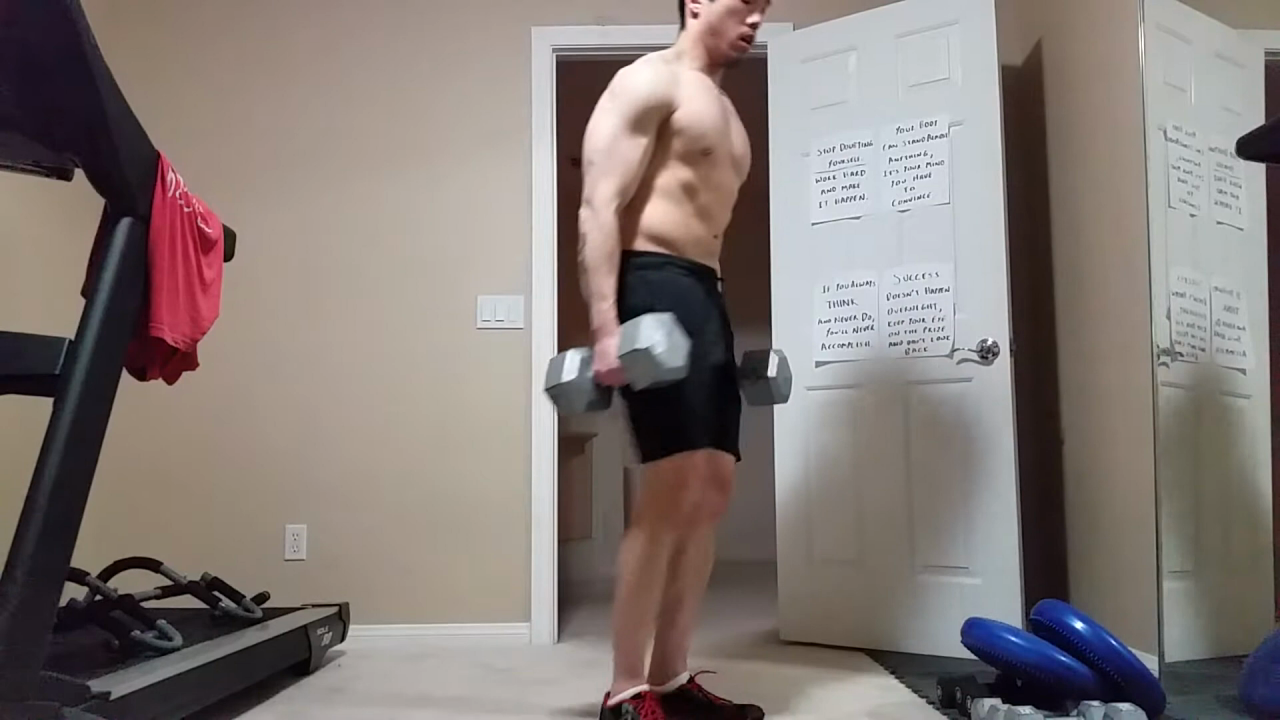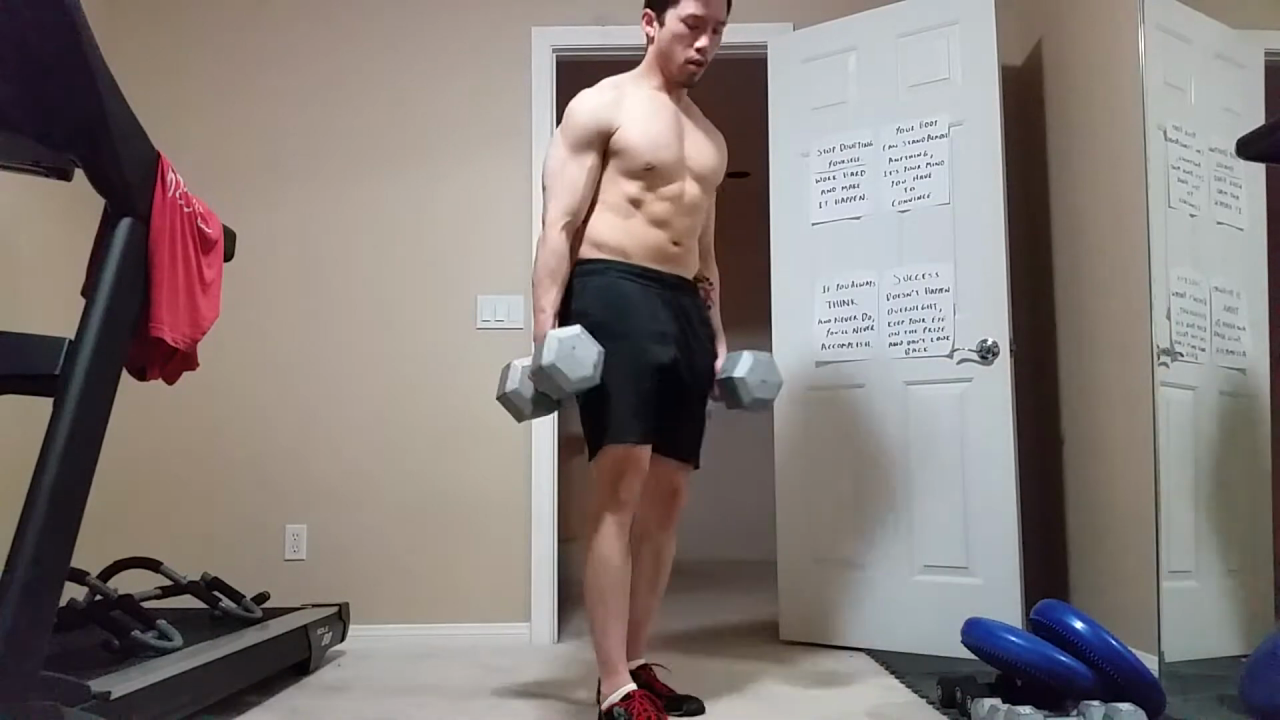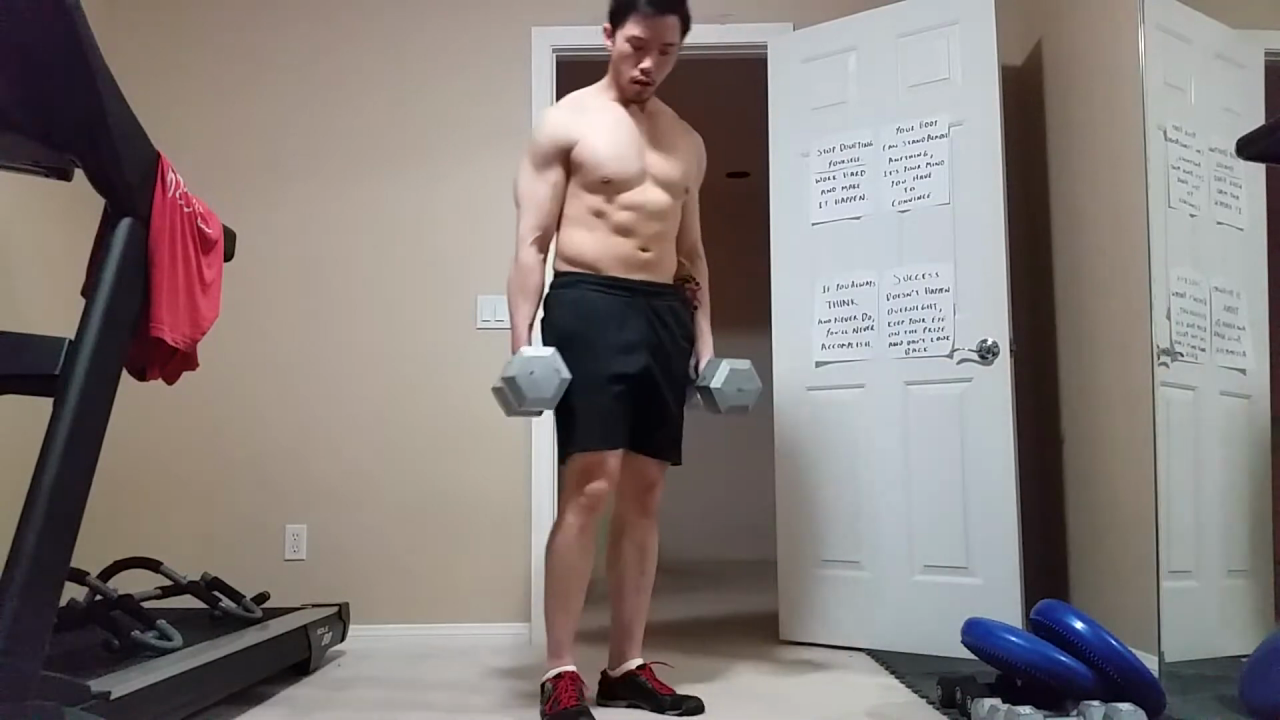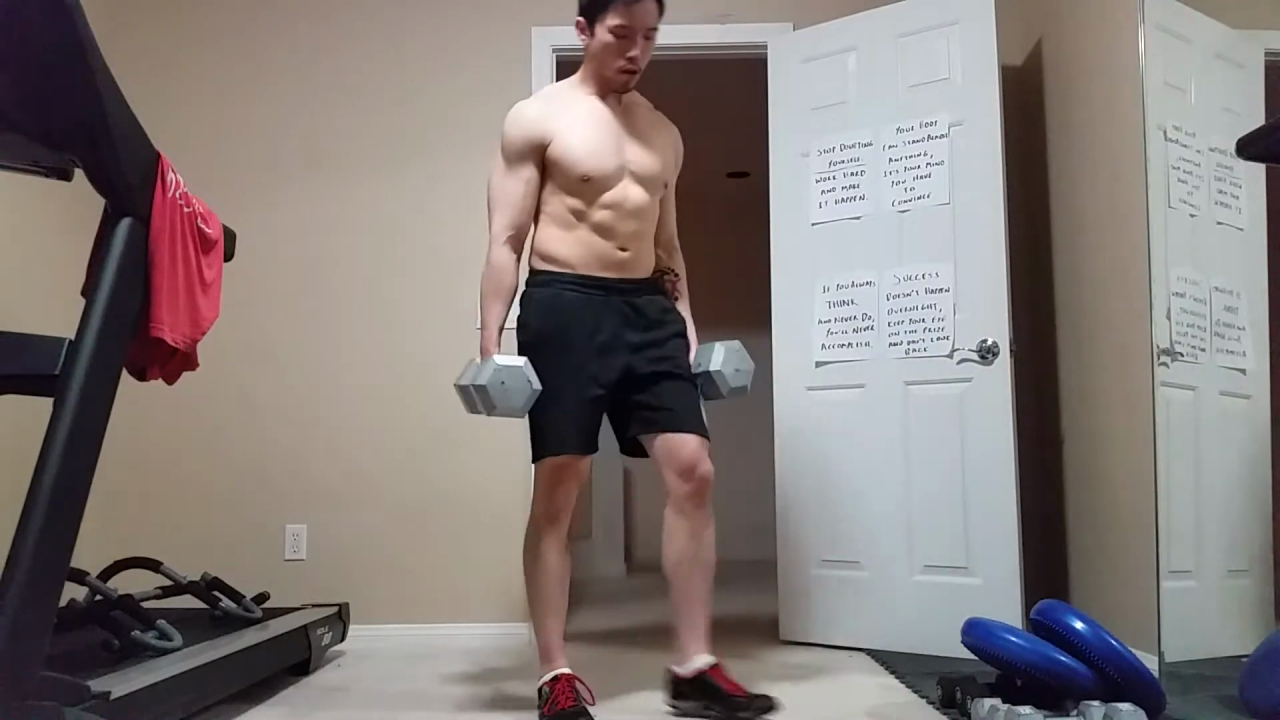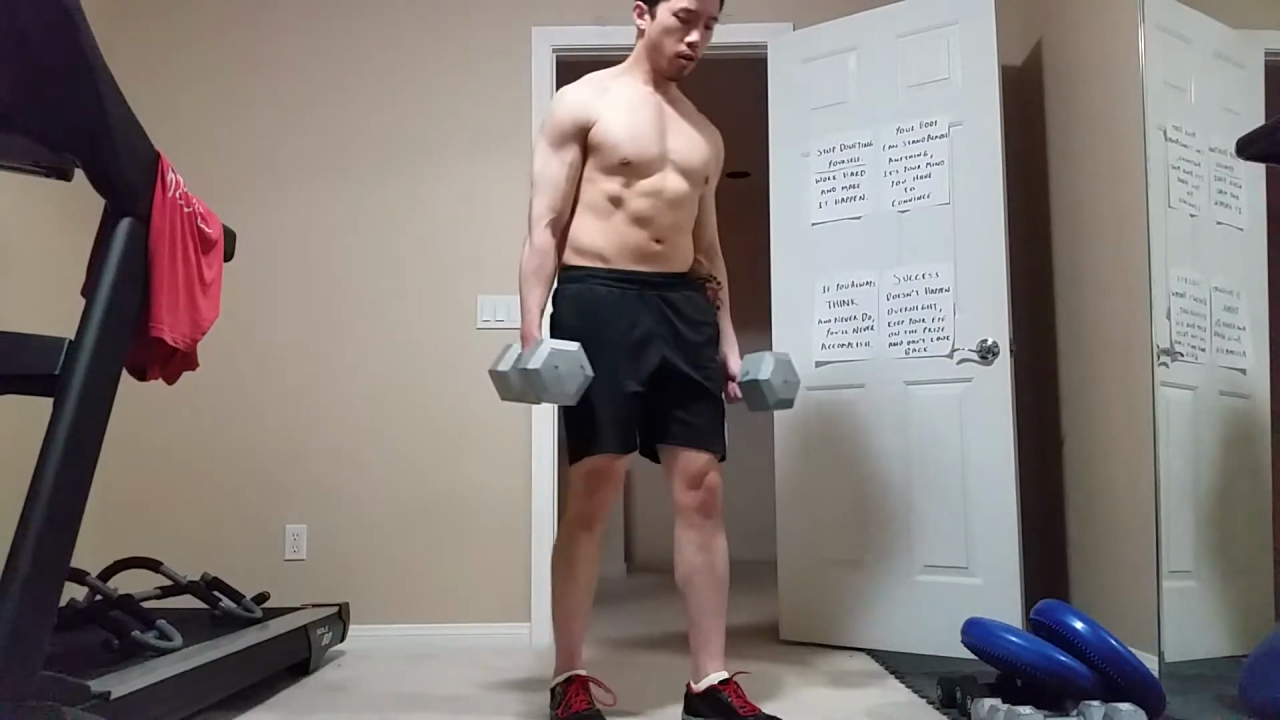
dt=0.5s
person 1, frame 1
left shoulder: (723, 108)
right shoulder: (649, 83)
right elbow: (599, 210)
left wrist: (725, 327)
right wrist: (606, 326)
left hip: (703, 297)
right hip: (655, 289)
left knee: (711, 490)
right knee: (668, 492)
person 1, frame 2
left shoulder: (710, 137)
right shoulder: (600, 107)
right elbow: (558, 228)
left wrist: (716, 334)
right wrist: (545, 330)
left hip: (683, 307)
right hip: (614, 296)
left knee: (666, 496)
right knee: (619, 488)
left ankle: (633, 662)
person 1, frame 3
left shoulder: (687, 142)
right shoulder: (565, 123)
right elbow: (532, 244)
left wrist: (703, 335)
right wrist: (522, 341)
left hip: (664, 314)
right hip: (589, 307)
left knee: (643, 495)
right knee: (588, 490)
person 1, frame 4
left shoulder: (664, 134)
right shoulder: (536, 118)
right elbow: (505, 241)
left wrist: (686, 326)
right wrist: (492, 342)
left hip: (645, 310)
right hip: (566, 307)
left knee: (692, 473)
right knee: (558, 494)
person 1, frame 5
left shoulder: (706, 135)
right shoulder: (583, 102)
right elbow: (545, 226)
left wrist: (728, 340)
right wrist: (532, 325)
left hip: (682, 308)
right hip: (598, 301)
left knee: (700, 489)
right knee: (593, 492)
